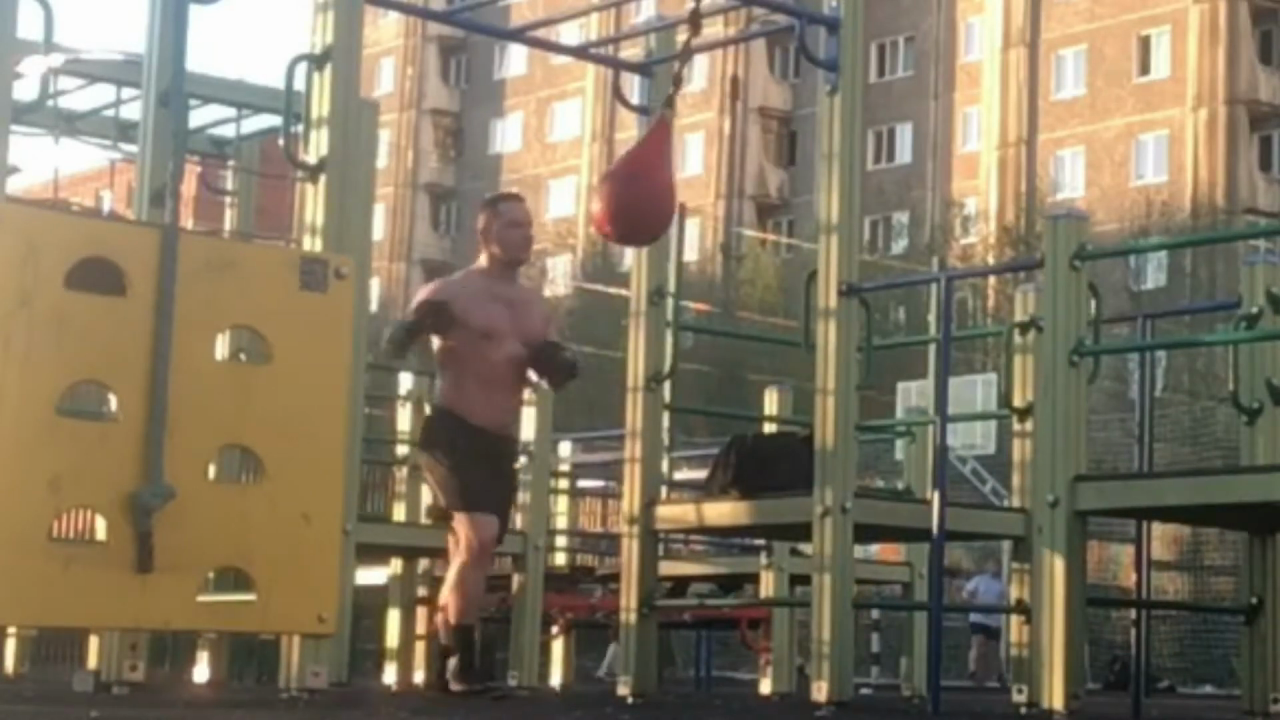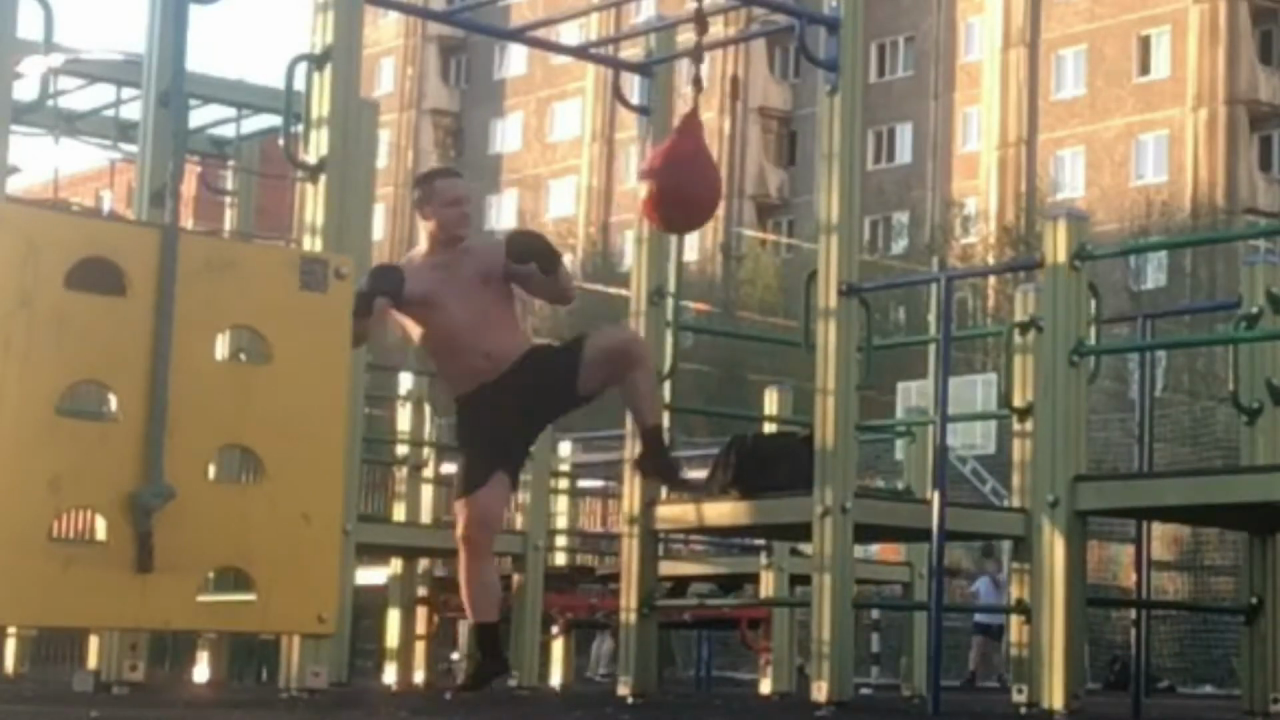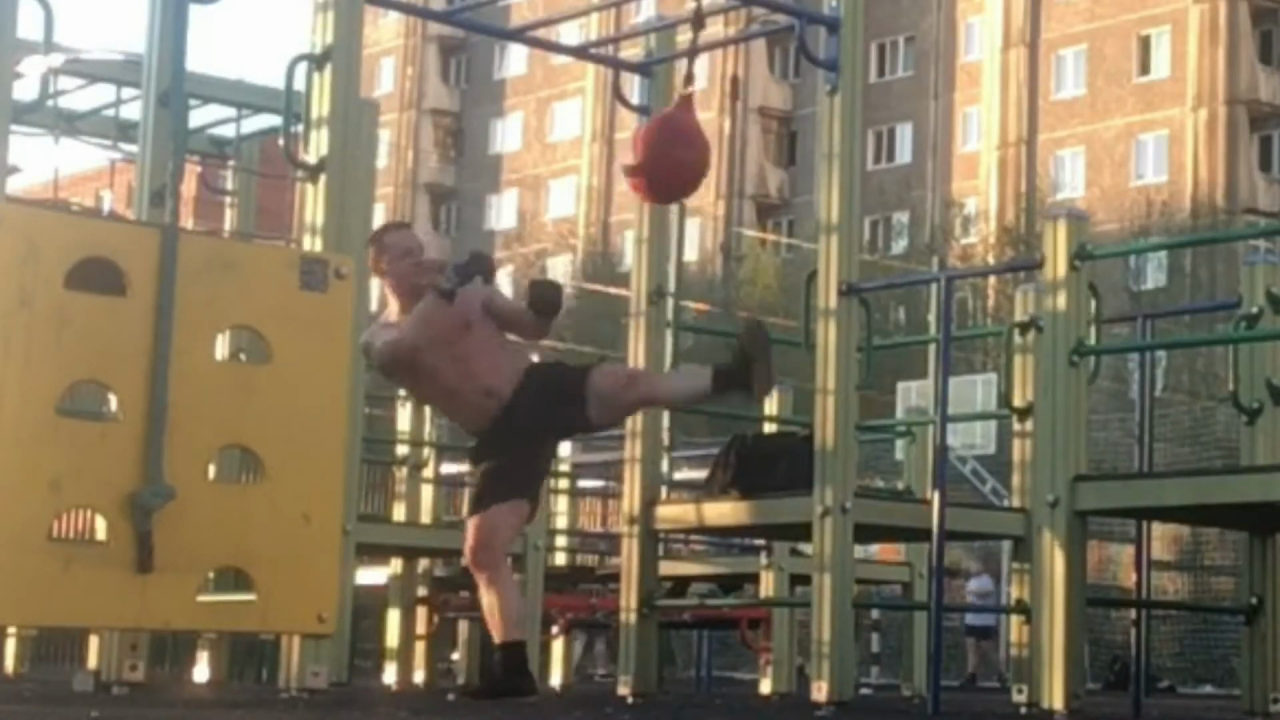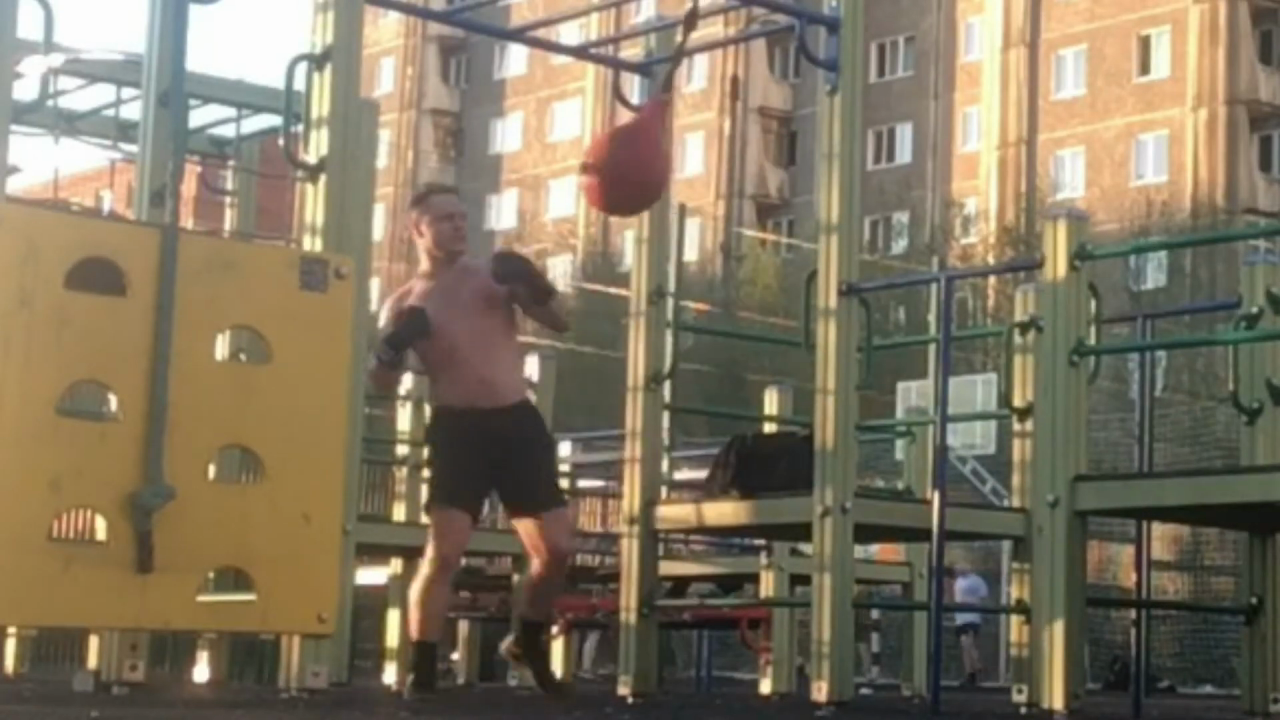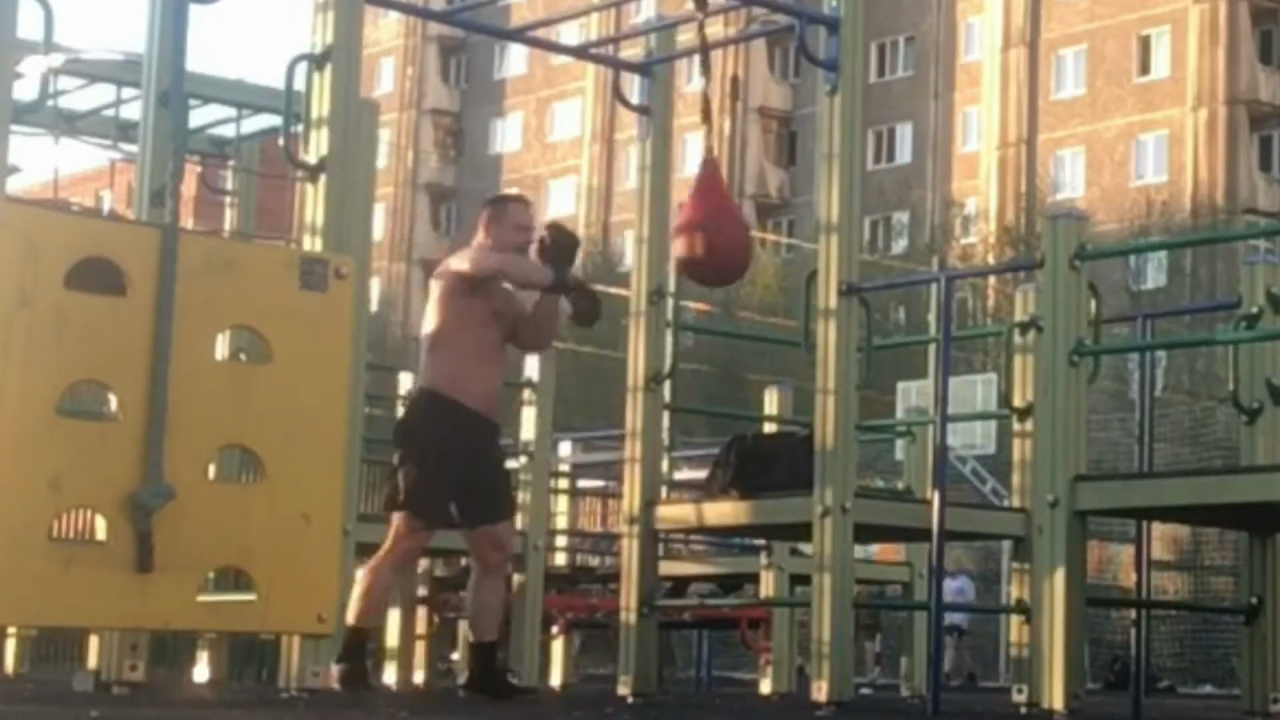
dt=0.3s
person 1, frame 1
left shoulder: (532, 303)
right shoulder: (452, 292)
left elbow: (552, 374)
right elbow: (397, 347)
left wrist: (558, 364)
right wrist: (415, 325)
left hip: (500, 447)
right hip: (452, 438)
left knee: (475, 554)
right knee: (478, 541)
left ankle: (449, 650)
right ankle: (461, 654)
person 1, frame 2
left shoulder: (493, 253)
right shoulder: (398, 276)
left elbow: (561, 294)
right elbow: (357, 334)
left wrist: (549, 265)
right wrist: (371, 299)
left hip: (536, 376)
right hip: (484, 408)
left knee: (625, 346)
right knee: (475, 529)
left ankle: (654, 450)
right ankle: (489, 656)
person 1, frame 3
left shoulder: (469, 290)
right shoulder: (380, 338)
left elbow: (530, 326)
right elbow: (411, 343)
left wrist: (543, 307)
right wrist: (449, 284)
left hip: (540, 392)
right hip: (501, 436)
left knee: (625, 383)
right knee: (483, 551)
left ankle: (733, 375)
right ankle: (512, 669)
person 1, frame 4
left shoulder: (497, 273)
right shoulder: (403, 304)
left elbow: (559, 322)
right elbow: (381, 386)
left wrist: (536, 288)
right wrist: (391, 348)
left hip: (520, 423)
right hip: (461, 428)
left knee: (555, 548)
right knee: (444, 549)
left ankle: (527, 641)
right ankle: (422, 668)
person 1, frame 5
left shoulder: (504, 300)
right shoulder: (459, 269)
left elbow: (540, 339)
right elbow: (499, 265)
left wrist: (557, 275)
right wrist: (563, 280)
left hip: (479, 433)
right hip: (436, 421)
left knee: (499, 551)
right knee: (403, 546)
left ankle: (485, 668)
right ankle: (350, 658)
